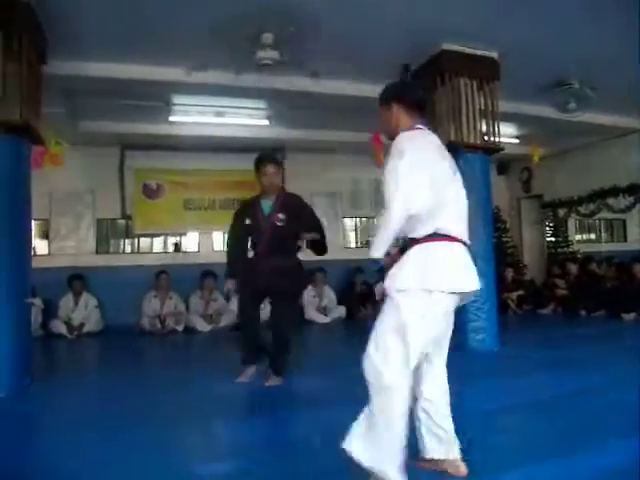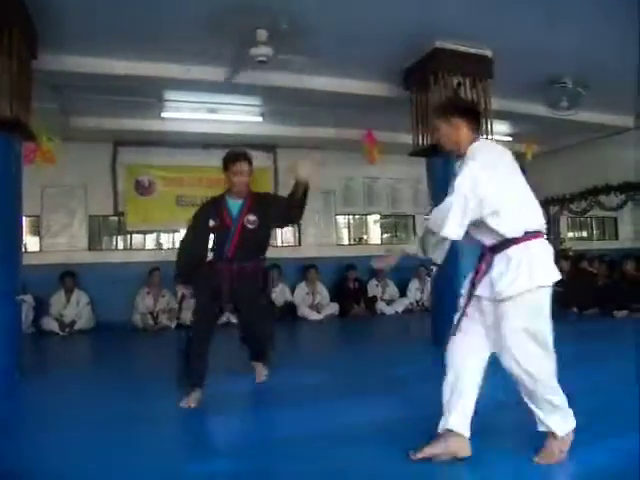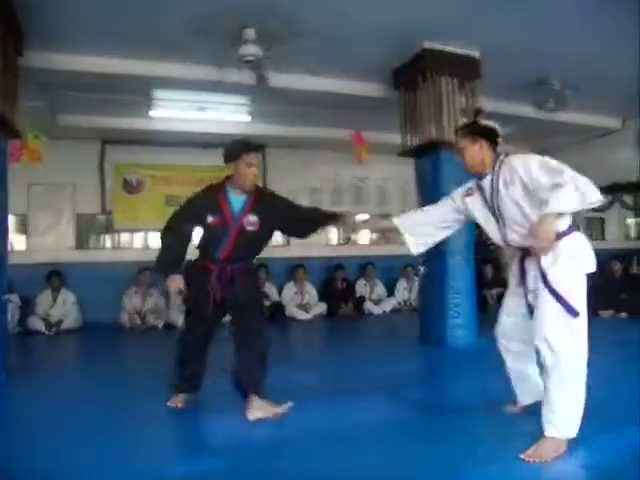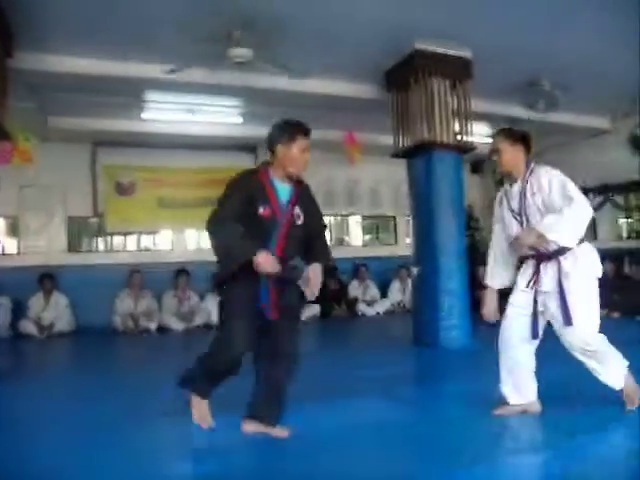
dt=0.3s
person 1, frame 1
left shoulder: (410, 144)
right shoulder: (436, 150)
left elbow: (406, 205)
left wrist: (380, 250)
left hip: (426, 264)
right hip: (450, 264)
left knee: (386, 362)
right knee: (426, 368)
person 1, frame 2
left shoulder: (485, 154)
right shoulder: (473, 164)
left elbow: (464, 201)
right elbow: (453, 213)
left wrist: (432, 240)
right wrist: (404, 250)
left hip: (523, 261)
right hip: (497, 263)
left knee: (521, 353)
right knee: (466, 345)
left ankle: (560, 427)
right ankle: (455, 436)
person 1, frame 3
left shoulder: (522, 166)
right shoulder: (473, 193)
left elbow: (574, 184)
right elbow: (437, 215)
left wrist: (550, 216)
right wrist: (391, 225)
left hip: (560, 255)
right hip: (527, 262)
left knee: (558, 339)
right knee: (511, 334)
left ankle: (558, 432)
right ankle: (532, 394)
person 1, frame 4
left shoulder: (548, 178)
right shoulder: (504, 196)
left elbow: (579, 209)
right elbow: (500, 246)
left wrist: (537, 233)
right wrist: (491, 290)
left hip: (571, 263)
right hip: (536, 268)
left knee: (579, 335)
right knee: (513, 333)
right ankle: (523, 397)
person 2, frame 1
left shoulder: (294, 204)
right shoulder: (247, 208)
left elbow: (316, 231)
right elbow: (236, 243)
left wrist: (311, 237)
right wrist: (232, 276)
left hip: (286, 272)
right hip: (256, 271)
left knee: (282, 323)
right knee: (247, 319)
left ankle: (277, 371)
right ankle: (251, 363)
person 2, frame 2
left shoulder: (264, 204)
right shoulder: (210, 208)
left elbow: (292, 211)
right elbow: (192, 243)
left wrist: (301, 185)
right wrist: (186, 280)
left hip: (250, 277)
right hip: (216, 276)
left knee: (258, 327)
right knee: (200, 331)
left ankle: (259, 360)
right ankle: (195, 388)
person 2, frame 3
left shoulder: (267, 202)
right shoulder: (206, 199)
left elbow: (300, 219)
right elbow: (174, 231)
left wrist: (338, 218)
right wrist: (173, 270)
left hip: (242, 280)
right hip: (205, 278)
left knee: (253, 334)
right knee: (196, 337)
left ankle: (254, 401)
right ankle: (184, 388)
person 2, frame 4
left shoulder: (303, 193)
right shoulder: (246, 184)
left elbow: (314, 234)
right elbow: (221, 225)
left wrist: (316, 263)
right wrist: (255, 254)
left hip: (281, 282)
right hip: (245, 280)
left knee: (282, 351)
right knee: (233, 347)
left ankle: (259, 417)
right ankle: (199, 389)
